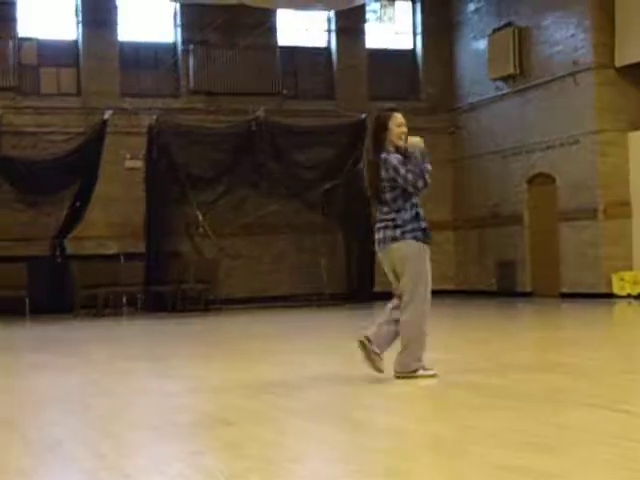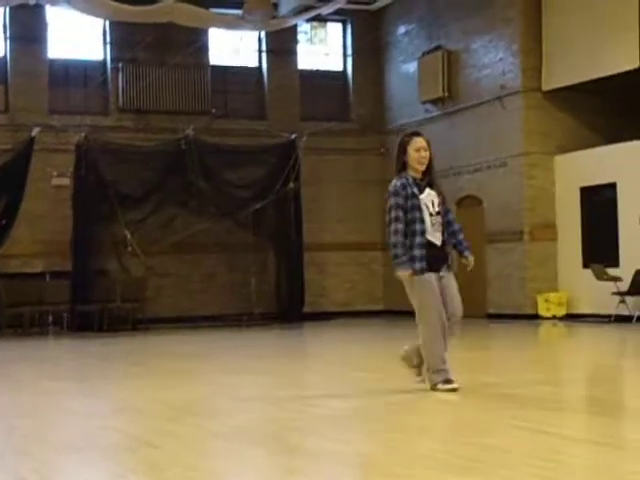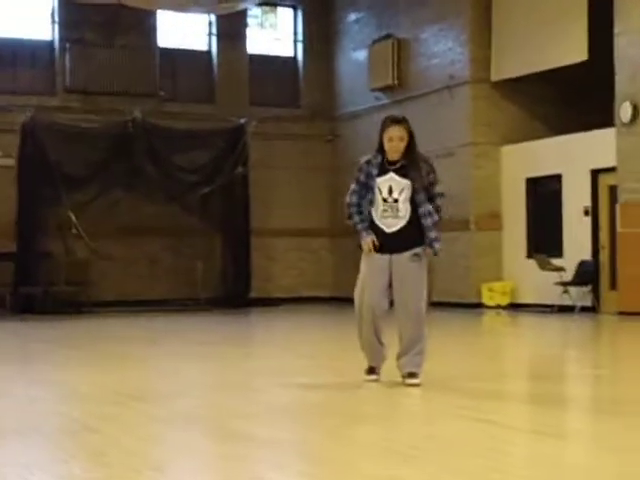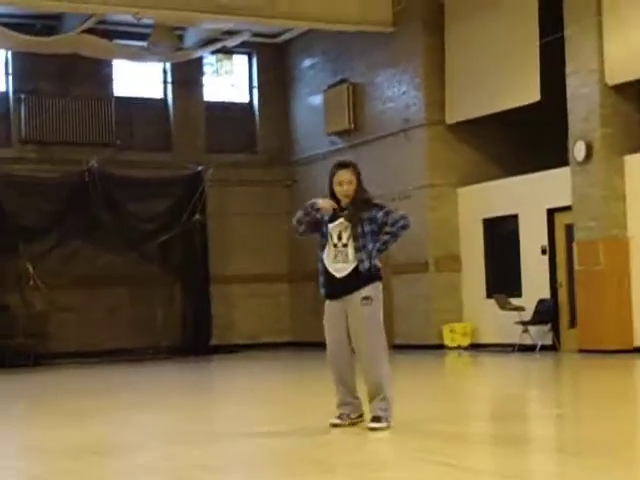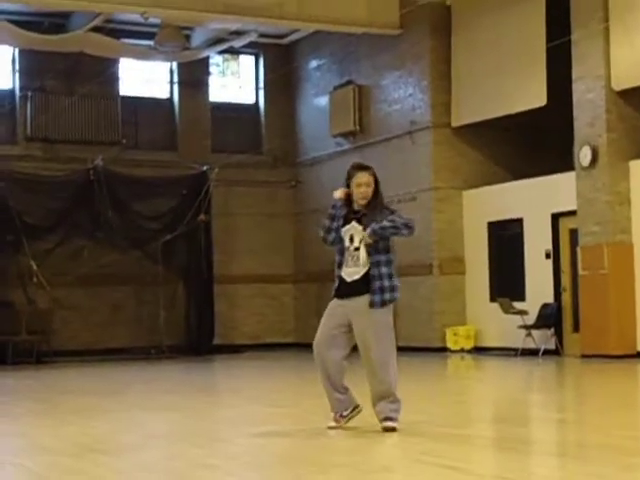
dt=1s
person 1, frame 1
left shoulder: (381, 161)
right shoulder: (392, 160)
right elbow: (420, 182)
left wrist: (411, 152)
right wrist: (418, 151)
left hip: (387, 239)
right hip: (407, 237)
left knee: (404, 299)
right knee: (416, 302)
left ankle: (375, 339)
right ankle: (409, 363)
person 1, frame 2
left shoulder: (431, 184)
right shoulder: (399, 187)
left elbow: (447, 219)
right elbow: (396, 226)
left wrist: (464, 250)
right wrist: (400, 263)
left hip: (440, 261)
right hip: (417, 262)
left knee: (455, 313)
right knee: (432, 320)
left ankle: (417, 355)
right ankle: (438, 375)
person 1, frame 3
left shoulder: (420, 167)
right shoulder: (368, 166)
left elbow: (434, 201)
right elbow: (353, 201)
left wrist: (430, 236)
right wrist: (364, 232)
left hip: (410, 248)
right hip: (376, 247)
left knee: (411, 309)
right knee: (367, 306)
left ankle: (410, 366)
right ankle: (374, 360)
person 1, frame 4
left shoulder: (370, 210)
right shoulder: (327, 213)
left elbow: (401, 222)
right elbow: (299, 226)
left wrist: (377, 249)
right wrist: (315, 206)
left hip: (363, 288)
right hip: (334, 291)
left knee: (371, 351)
right knee: (337, 354)
left ankle: (381, 410)
right ankle: (350, 409)
person 1, frame 5
left shoulder: (380, 213)
right shoulder: (343, 215)
left elbow: (408, 226)
right elbow: (328, 237)
left wrist: (375, 230)
right wrist: (336, 204)
left hip: (372, 295)
right hip: (342, 294)
left knee: (378, 354)
right knee: (323, 347)
left ankle: (388, 411)
right ankle: (344, 405)
